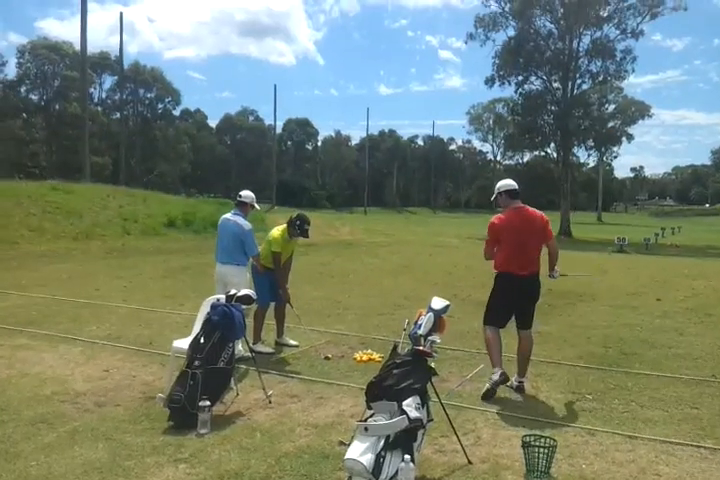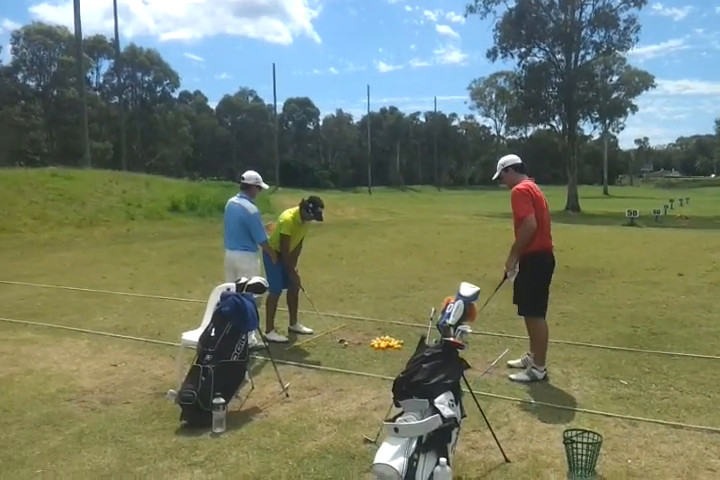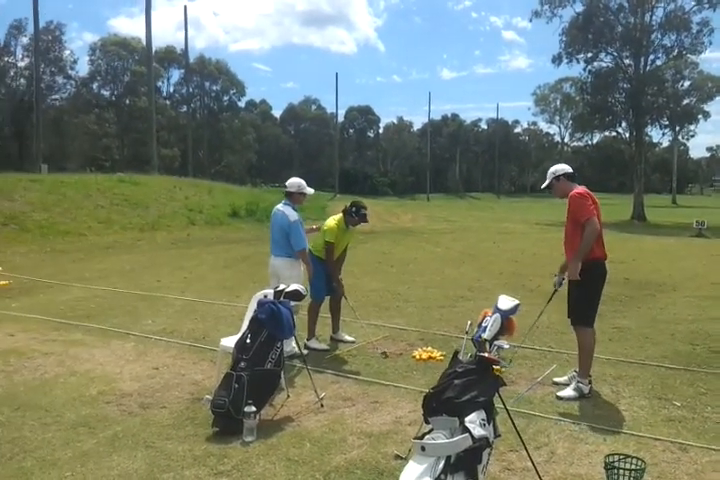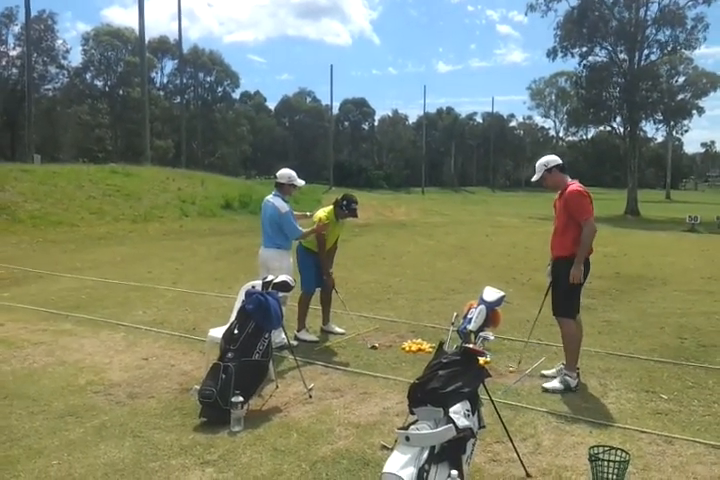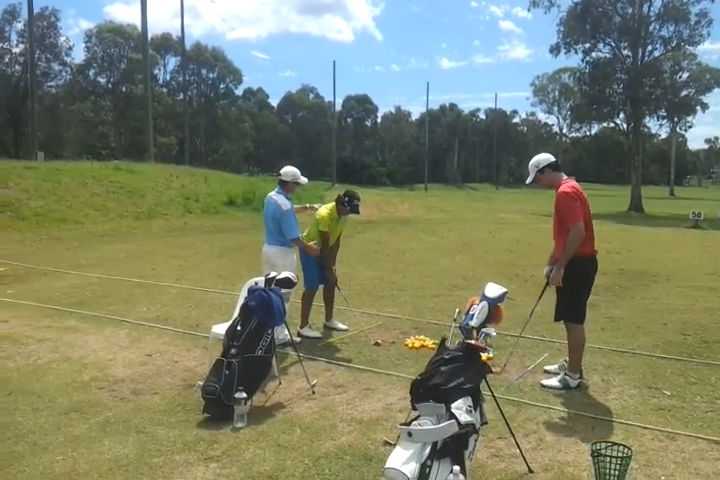
dt=1s
person 1, frame 1
left shoulder: (497, 222)
right shoulder: (539, 217)
left elbow: (488, 255)
right elbow: (553, 248)
right wrist: (552, 268)
left hip: (506, 280)
right hip: (531, 280)
left knee: (491, 325)
right knee: (525, 331)
left ankle: (498, 372)
right ankle: (520, 380)
person 1, frame 2
left shoulder: (520, 191)
right shoulder: (532, 188)
left elbow: (529, 226)
left wrist: (513, 255)
right wrist: (517, 260)
left hip: (535, 259)
right hip: (540, 256)
left knee: (535, 314)
right knee: (531, 311)
left ankle: (538, 368)
right ankle: (534, 356)
person 1, frame 3
left shoulder: (578, 196)
right shoulder: (577, 197)
left elbow: (593, 228)
left wrist: (576, 263)
right wrist: (562, 271)
left hip: (588, 269)
right hip: (584, 268)
left knee: (583, 325)
right knee: (581, 324)
left ankle: (583, 383)
right ankle: (581, 373)
person 1, frame 4
left shoulder: (575, 192)
right shoulder: (561, 195)
left elbow: (590, 228)
left wrist: (578, 264)
right wrist: (553, 263)
left hip: (572, 265)
right hip: (563, 262)
left knee: (565, 316)
right knee: (571, 316)
left ankle: (570, 375)
right ankle: (569, 366)
person 1, frame 5
left shoulder: (566, 193)
right shoulder: (566, 190)
left elbow: (577, 233)
left wrist: (559, 268)
right wrist: (551, 263)
left hip: (578, 265)
right hip: (575, 263)
left knee: (573, 320)
right knee: (571, 318)
left ankle: (573, 376)
right ankle: (571, 364)
person 2, frame 1
left shoulder: (223, 219)
right shoulder: (245, 226)
right elbow: (253, 254)
left hip: (220, 268)
right hip: (236, 271)
right ankle: (235, 349)
person 2, frame 2
left shoulder: (230, 203)
right shoulder: (251, 209)
right elbow: (262, 240)
left wrist: (261, 226)
right wrist: (272, 254)
left hip: (230, 254)
right hip: (246, 258)
right ankle: (247, 340)
person 2, frame 3
left shoulder: (277, 210)
right shoulder: (292, 216)
right elbow: (300, 248)
left wrist: (312, 229)
right wrist: (309, 266)
left hip: (274, 261)
right hip: (289, 264)
right ankle: (287, 347)
person 2, frame 4
left shoulder: (268, 200)
right shoulder: (282, 207)
right elbow: (297, 235)
left wrist: (308, 215)
right wrist: (315, 230)
left hip: (265, 252)
right hip: (279, 256)
right knee: (279, 298)
right ankle: (277, 339)
person 2, frame 5
left shoulder: (270, 197)
right shoulder: (284, 205)
right elbow: (293, 237)
left wrist: (308, 207)
right wrist: (308, 248)
left hip: (268, 249)
right hip: (282, 253)
right knee: (282, 295)
right ankle: (279, 335)
person 3, frame 1
left shoulder: (294, 236)
right shoulder: (277, 236)
left elbow: (288, 259)
right elbow: (278, 265)
left wrist: (285, 283)
right wrist: (283, 289)
left hip: (275, 269)
right hip: (262, 269)
left knee: (281, 302)
right knee: (263, 304)
left ankle: (280, 337)
right ankle: (256, 342)
person 3, frame 2
left shoulder: (306, 219)
right shoulder: (288, 219)
left elbow: (298, 243)
right elbow: (284, 249)
left wrist: (294, 266)
right wrist: (293, 272)
left hip: (286, 253)
right hip: (273, 253)
left knee: (294, 287)
right knee: (275, 291)
left ankle: (294, 324)
right ankle: (269, 331)
person 3, frame 3
left shoulder: (351, 226)
right shoulder: (332, 226)
left elbow: (343, 250)
right elbow: (329, 256)
left wrist: (338, 274)
right wrist: (336, 280)
left hip: (330, 260)
right hip: (317, 259)
left knee: (337, 295)
right knee: (318, 298)
left ankle: (336, 332)
right ankle: (310, 339)
person 3, frame 4
left shoulder: (341, 218)
right shoulder: (322, 217)
left elbow: (333, 243)
right elbow: (321, 248)
left wrist: (329, 268)
right wrist: (327, 273)
left hip: (320, 253)
right hip: (307, 252)
left knee: (327, 287)
right knee: (309, 290)
left ankle: (326, 324)
right ankle: (300, 330)
person 3, frame 5
left shoulder: (343, 215)
right shoulder: (324, 215)
left elbow: (336, 240)
right elbow: (324, 244)
left wrist: (332, 265)
right wrist: (330, 269)
left hip: (323, 249)
left knee: (330, 283)
right knee: (312, 287)
left ankle: (329, 320)
right ankle: (303, 326)
